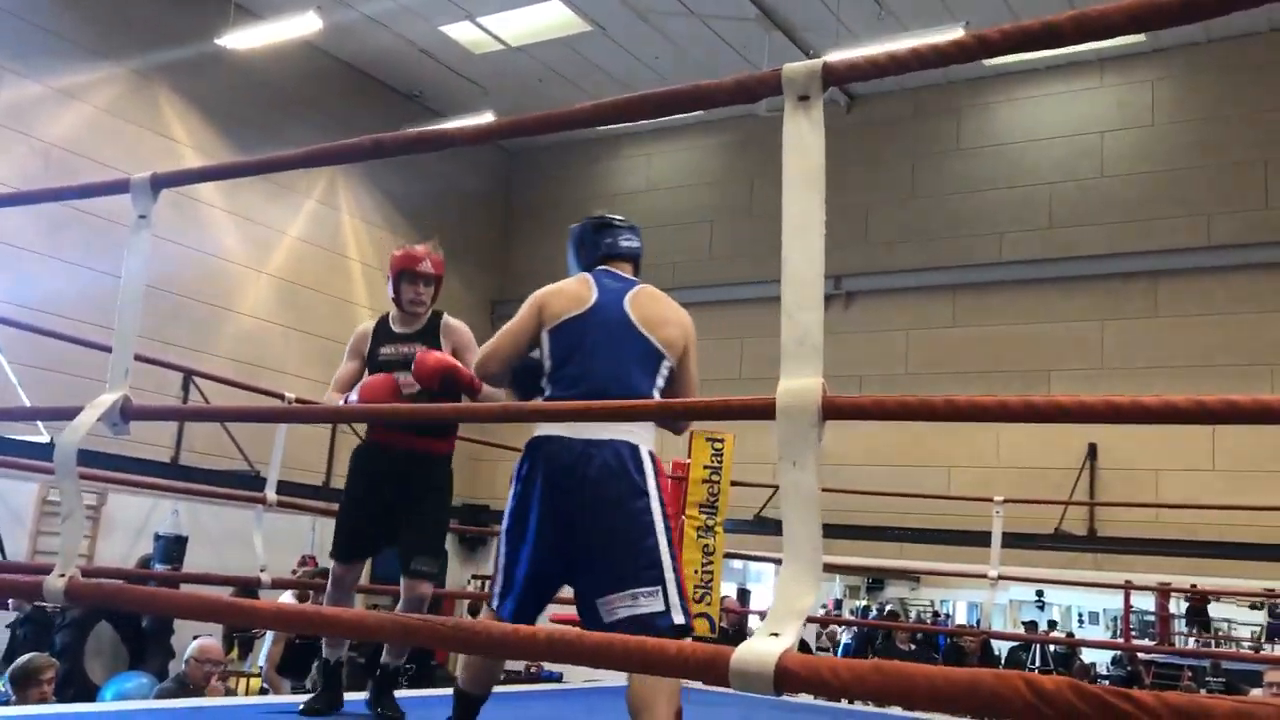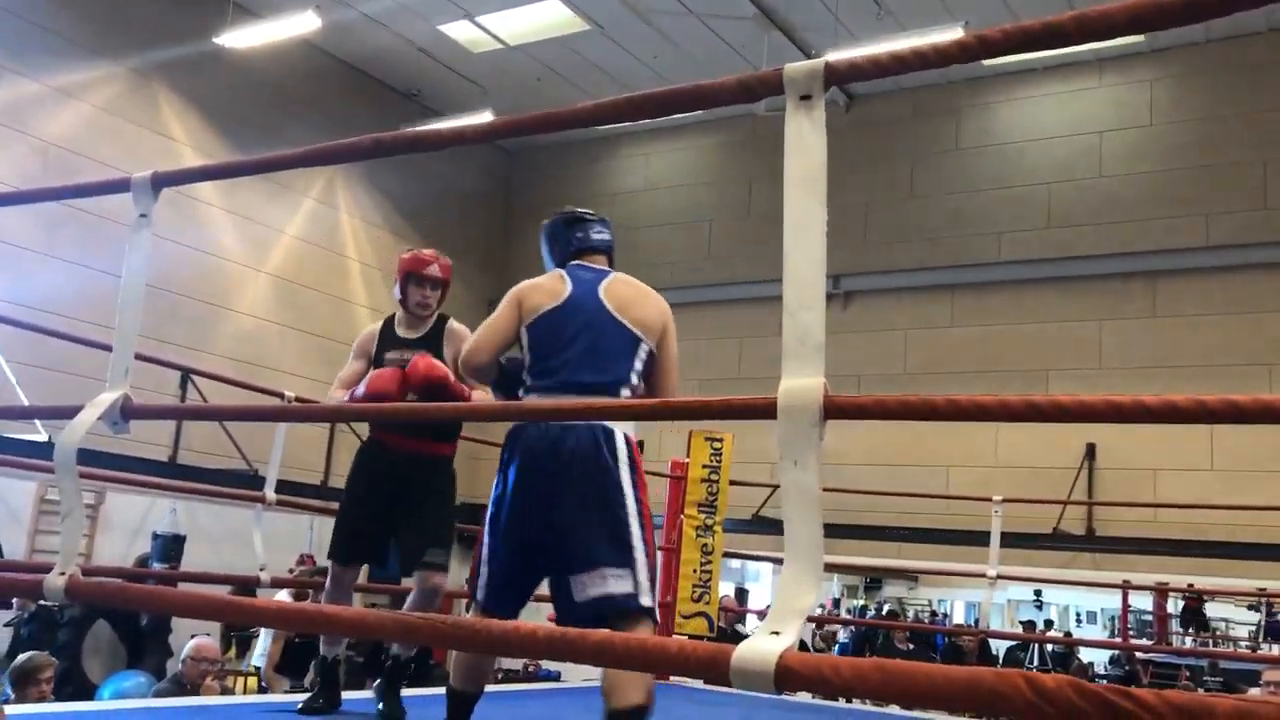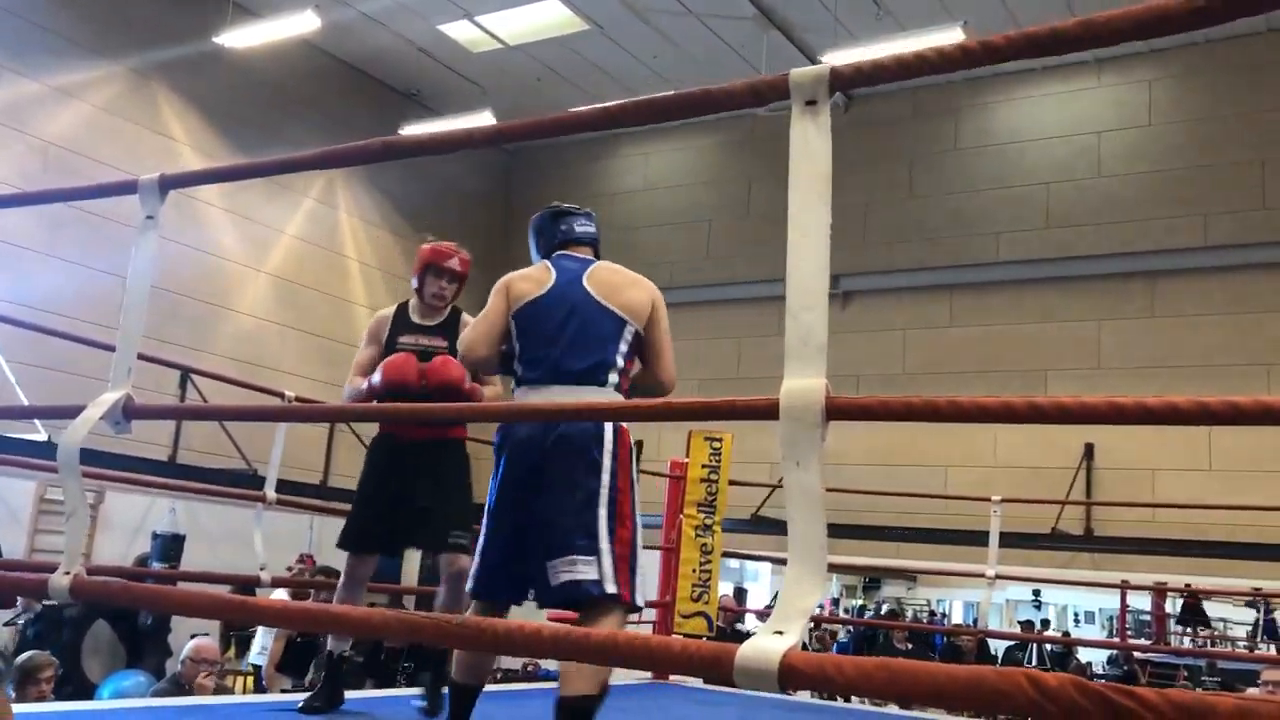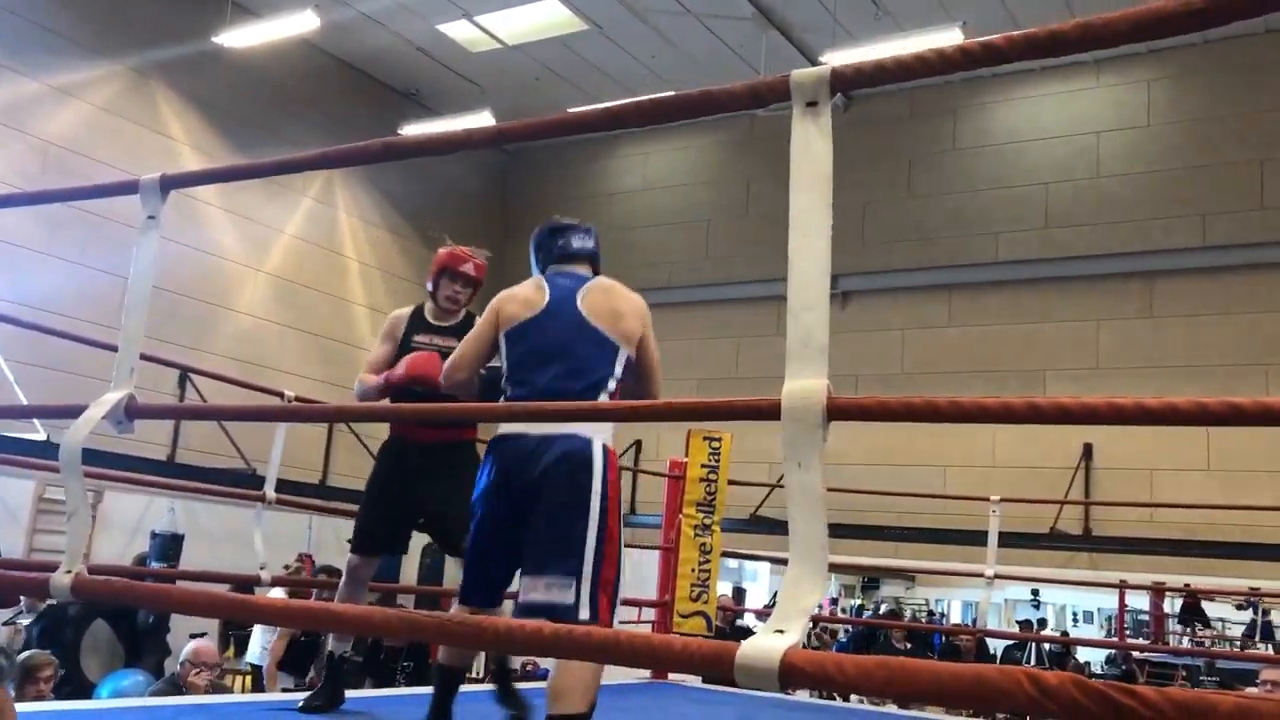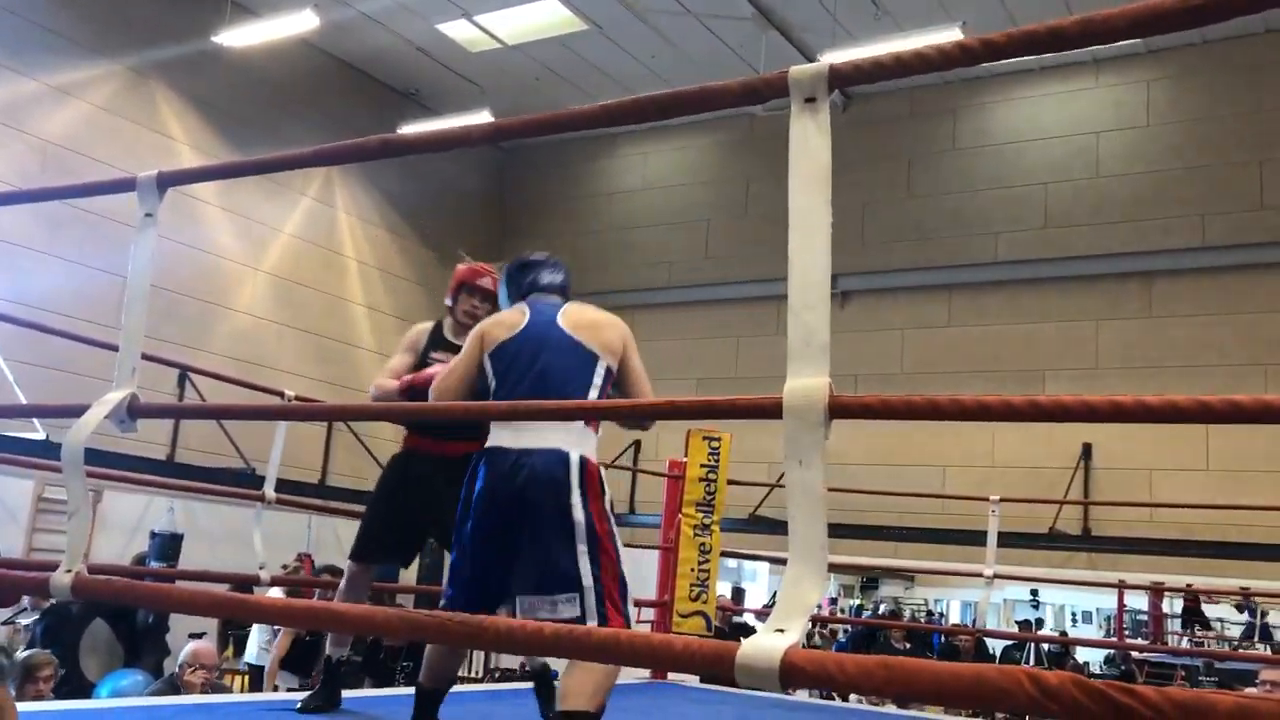
dt=0.1s
person 1, frame 1
left shoulder: (552, 297)
right shoulder: (674, 317)
left elbow: (487, 366)
right elbow: (679, 419)
left hip: (551, 459)
right hip: (625, 466)
left knee: (506, 611)
right knee: (656, 629)
person 1, frame 2
left shoulder: (531, 291)
right shoulder: (652, 304)
left elbow: (474, 361)
right elbow: (663, 401)
left hip: (532, 445)
right hip: (603, 449)
left knee: (491, 605)
right knee: (629, 617)
person 1, frame 3
left shoulder: (516, 283)
right shoulder: (639, 288)
left elbow: (474, 355)
right elbow: (661, 387)
left hip: (525, 436)
right hip: (593, 436)
left knee: (490, 598)
right knee: (598, 602)
person 1, frame 4
left shoulder: (510, 300)
right shoulder: (628, 307)
left elbow: (454, 378)
right elbow: (647, 396)
left hip: (512, 452)
right hip: (580, 458)
left knee: (476, 597)
right knee: (581, 624)
person 1, frame 5
left shoulder: (492, 327)
right shoulder: (610, 328)
left elbow: (441, 403)
left hip: (497, 465)
right hip: (564, 469)
left knee: (463, 612)
right knee: (600, 631)
person 2, frame 1
left shoulder: (453, 333)
right shoulder: (368, 334)
left elbow: (493, 397)
right elbow: (333, 398)
left wrist: (466, 382)
right wrist: (353, 400)
left hip: (428, 468)
right hip: (375, 461)
left knee: (418, 589)
right knee: (343, 572)
person 2, frame 2
left shoulder: (455, 336)
right shoulder: (374, 337)
left elbow: (485, 400)
right elbow: (335, 395)
left wrist: (454, 390)
right wrist: (359, 395)
left hip: (431, 470)
right hip: (378, 463)
left knee: (431, 583)
right knee: (341, 572)
left ankle: (393, 676)
person 2, frame 3
left shoulder: (469, 328)
right shoulder: (386, 322)
left elbow: (496, 394)
right elbow: (351, 391)
left wrist: (469, 390)
right wrist: (375, 385)
left hip: (445, 456)
right hip: (394, 451)
left knee: (457, 567)
right knee: (357, 563)
left ankle: (436, 664)
right ankle: (333, 678)
person 2, frame 4
right shoulder: (401, 321)
right elbow: (362, 387)
right wrist: (393, 379)
left hip: (453, 458)
right hip: (402, 452)
right knee: (360, 564)
right ankle: (333, 677)
person 2, frame 5
right shoulder: (422, 337)
right elbow: (379, 391)
right wrist: (412, 384)
left hip: (464, 470)
right hip: (415, 464)
right knee: (361, 570)
left ankle: (539, 675)
right ankle: (331, 679)
